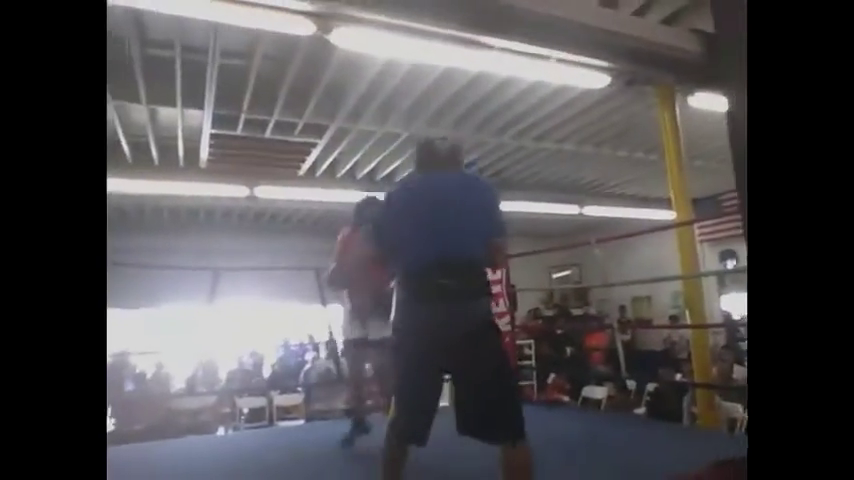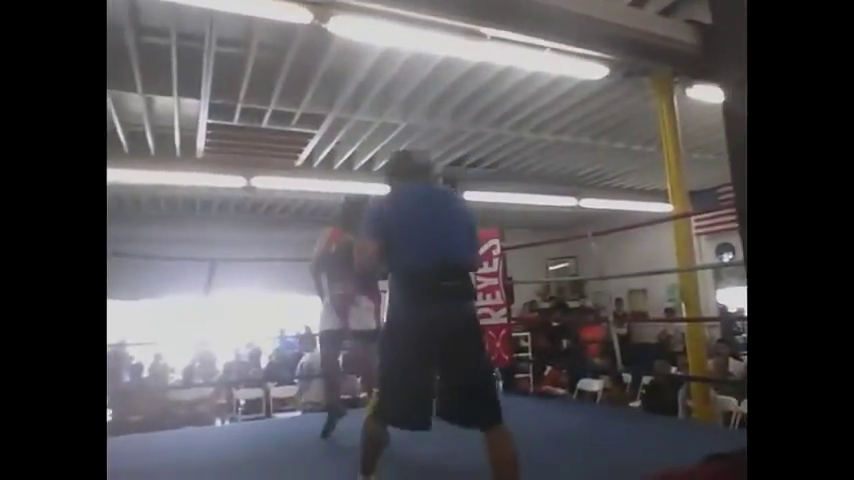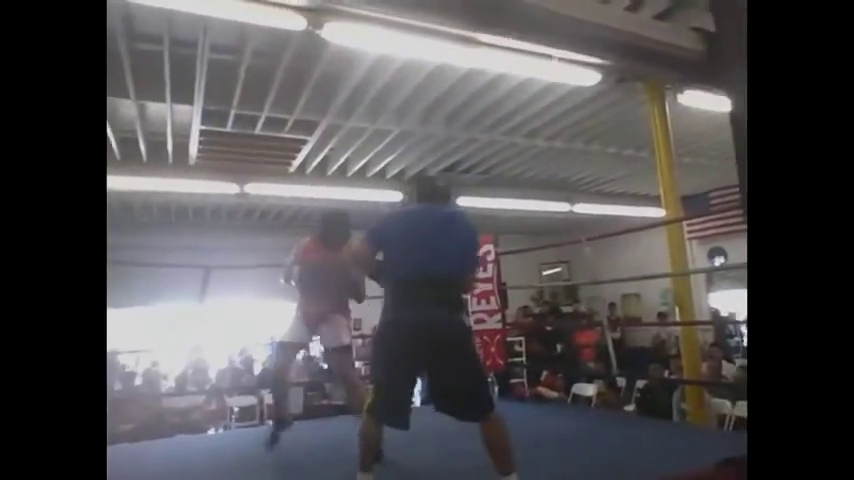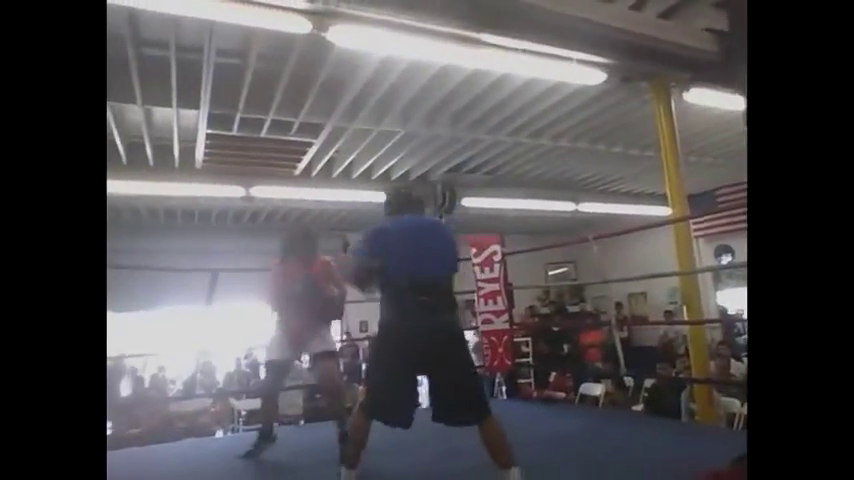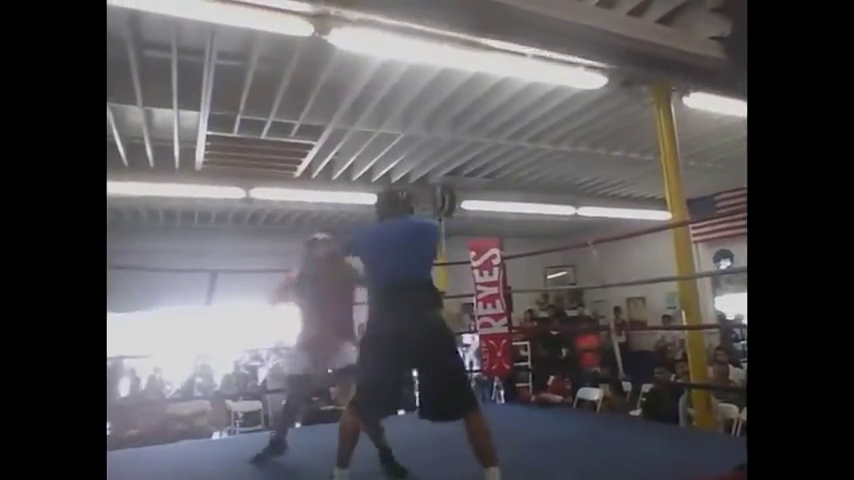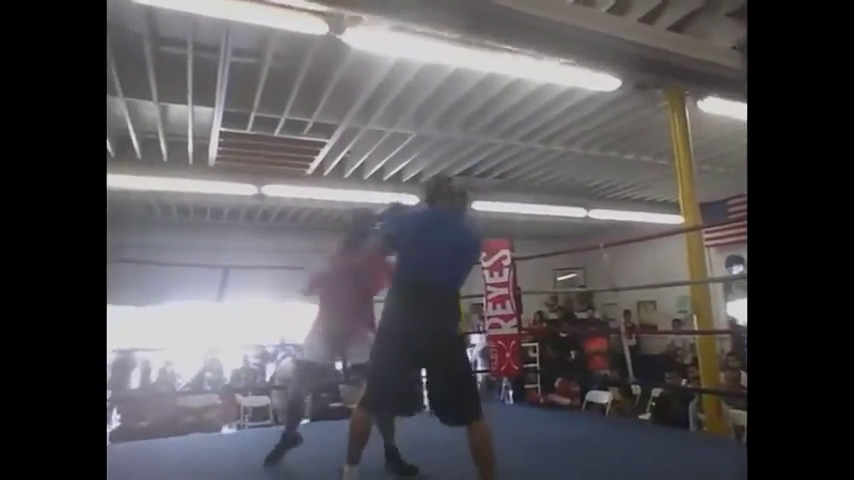
dt=0.4s
person 1, frame 1
left shoulder: (397, 197)
right shoulder: (480, 189)
left elbow: (384, 258)
right elbow: (497, 255)
left hip: (415, 317)
right hip: (470, 311)
left knee: (404, 424)
right knee: (509, 428)
person 1, frame 2
left shoulder: (386, 206)
right shoulder: (457, 205)
left elbow: (365, 260)
right elbow: (474, 261)
left wrist: (395, 256)
left hip: (410, 315)
right hip: (459, 312)
left knee: (383, 410)
right knee: (489, 418)
person 1, frame 3
left shoulder: (393, 220)
right shoulder: (461, 223)
left elbow: (359, 255)
right elbow: (467, 282)
left hip: (400, 320)
right hip: (448, 321)
left knee: (378, 409)
right knee: (483, 409)
person 1, frame 4
left shoulder: (382, 232)
right shoulder: (443, 232)
left elbow: (354, 275)
left hip: (398, 325)
right hip: (442, 323)
left knee: (368, 407)
right knee: (479, 411)
person 1, frame 5
left shoulder: (368, 235)
right shoulder: (429, 229)
left hip: (385, 324)
right hip: (427, 320)
left knee: (359, 406)
right knee: (467, 406)
person 1, frame 6
left shoulder: (411, 218)
right shoulder: (471, 238)
left elbow: (380, 247)
left hip: (400, 321)
right hip: (443, 326)
left knee: (369, 403)
right knee: (472, 414)
person 2, frame 1
right shoulder: (348, 237)
right elbow: (335, 278)
left hip: (381, 309)
right hip: (357, 310)
left knee: (382, 369)
right knee: (354, 369)
right ankle: (358, 422)
person 2, frame 2
right shoulder: (331, 236)
right elbow: (317, 266)
left hip: (362, 299)
right hip: (335, 300)
left knee: (365, 358)
right knee: (327, 359)
right ankle: (333, 410)
person 2, frame 3
left shoulder: (348, 256)
right shoulder: (305, 247)
left elbow: (360, 296)
right elbow: (287, 276)
left wrist: (351, 280)
right wrist: (301, 275)
left hip: (334, 316)
right hip: (305, 314)
left knee: (346, 372)
right knee: (279, 366)
right ankle: (280, 419)
person 2, frame 4
left shoulder: (325, 265)
right shoulder: (281, 267)
left elbow: (341, 291)
right elbow: (275, 303)
left wrist: (334, 303)
right wrist: (295, 292)
left hip: (317, 329)
right hip: (288, 330)
left knee: (332, 380)
right knee: (270, 386)
left ankle: (344, 436)
right ankle: (265, 435)
person 2, frame 5
left shoulder: (343, 272)
right shoulder: (305, 276)
right elbow: (279, 297)
right wrist: (299, 279)
left hip: (340, 341)
right hip: (309, 342)
right knee: (294, 401)
left ankle: (385, 455)
right ankle: (276, 444)
person 2, frame 6
left shoulder: (375, 261)
right shoulder: (336, 257)
right elbow: (310, 290)
right wrist: (336, 270)
left hip: (359, 332)
right hip: (326, 330)
right knee: (297, 391)
left ankle: (391, 453)
right ankle: (288, 437)
